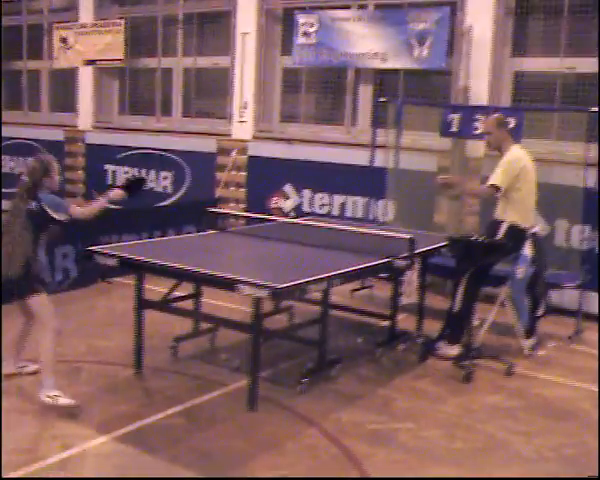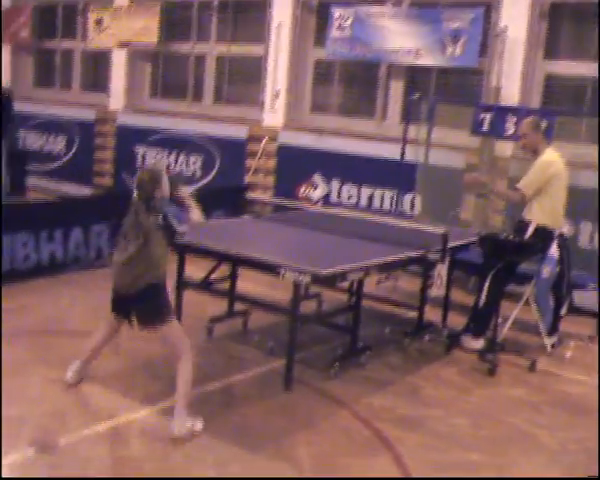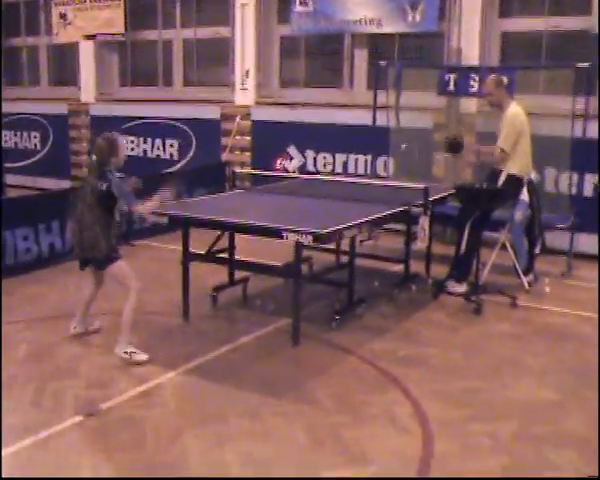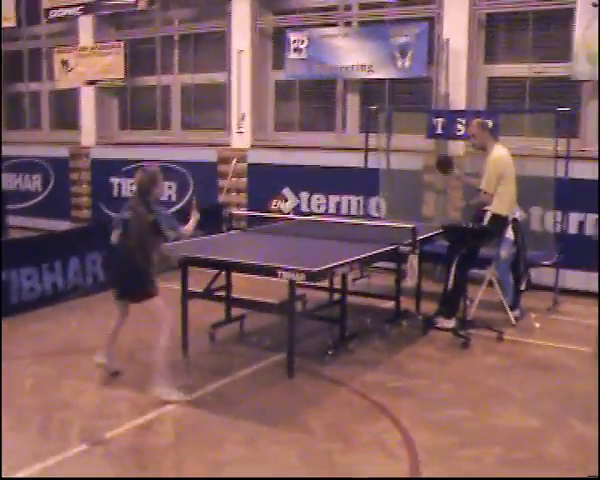
dt=1s
person 1, frame 1
left shoulder: (24, 197)
right shoulder: (46, 200)
right elbow: (83, 213)
right wrist: (109, 197)
right hip: (26, 271)
left knee: (29, 317)
right knee: (50, 328)
right ankle: (48, 390)
person 1, frame 2
left shoulder: (133, 216)
right shoulder: (165, 216)
left elbow: (121, 250)
right elbow: (196, 218)
right wrist: (187, 199)
left hip: (125, 289)
right hip: (150, 294)
left knee: (111, 327)
right knee: (185, 353)
left ankle: (77, 370)
right ankle: (181, 420)
person 1, frame 3
left shoulder: (91, 176)
right shoulder: (112, 183)
right elbow: (139, 210)
right wrist: (159, 199)
left hip: (85, 240)
right hip: (101, 243)
left knee: (97, 281)
right knee: (133, 287)
left ankle: (80, 323)
right ankle: (124, 346)
person 1, frame 4
left shoulder: (128, 209)
right shoulder: (157, 213)
left elbow: (114, 239)
right elbow: (185, 232)
right wrist: (194, 217)
left hip: (120, 271)
right hip: (139, 273)
left knee: (122, 315)
right knee: (167, 323)
left ankle: (107, 357)
right ankle: (161, 384)
person 2, frame 1
left shoulder: (511, 159)
right shoulder: (519, 156)
left elbow: (488, 192)
left wrist: (457, 184)
left hip: (509, 228)
right hip: (516, 226)
left knee: (469, 271)
left ankle: (451, 340)
person 2, frame 2
left shoulder: (545, 162)
right shoulder: (553, 159)
left elbow: (517, 196)
left wrist: (484, 182)
left hip: (537, 228)
right hip: (549, 229)
left knee: (494, 269)
left ankle: (475, 334)
person 2, frame 3
left shoulder: (512, 115)
right shoulder: (510, 113)
left elbow: (502, 155)
right elbow: (500, 150)
left hip: (508, 178)
right hip: (512, 177)
left knee: (469, 215)
left ankle: (458, 279)
person 2, frame 4
left shoulder: (495, 157)
right shoulder: (499, 154)
left elbow: (486, 198)
right elbow: (486, 187)
right wrist: (459, 176)
left hip: (493, 217)
right hip: (500, 217)
left knee: (456, 253)
right knee: (465, 254)
left ankle: (447, 315)
